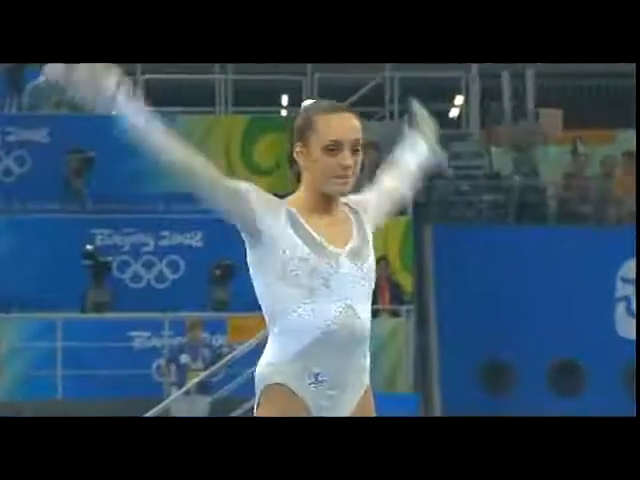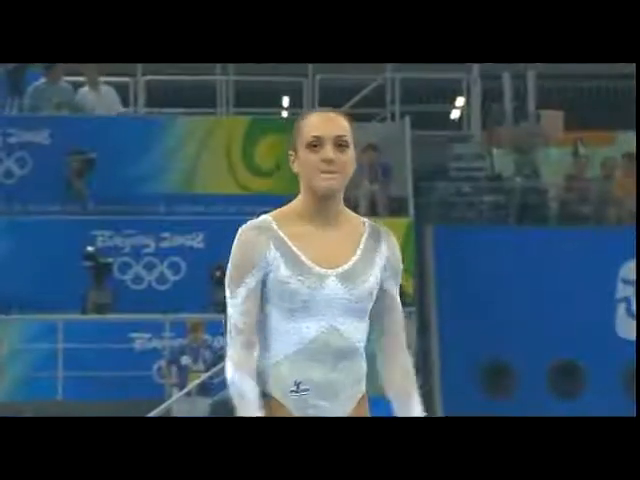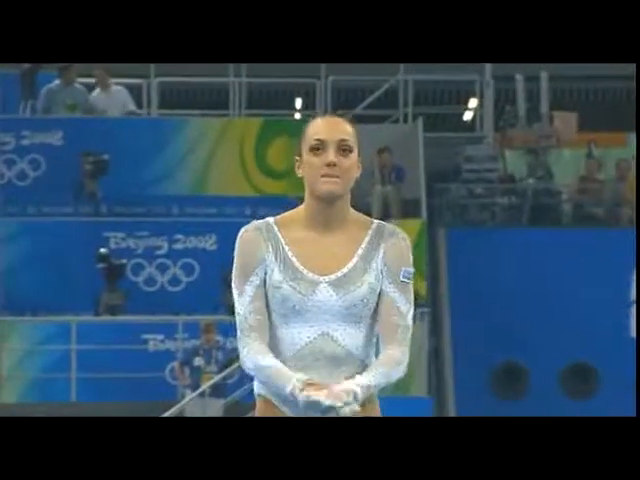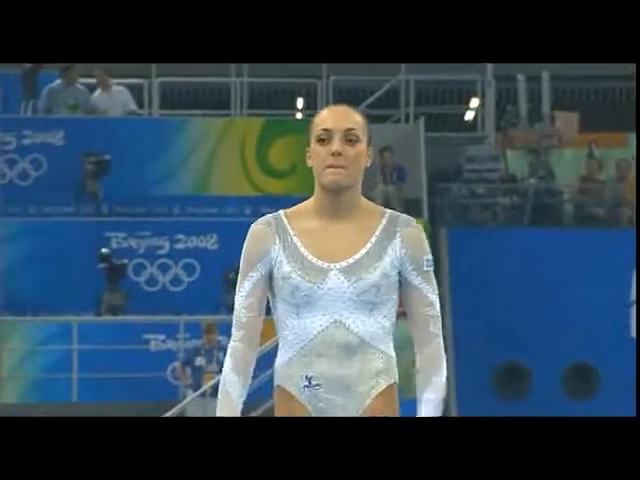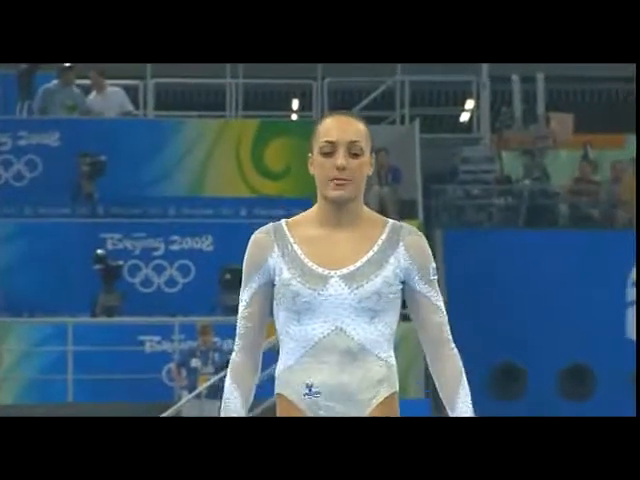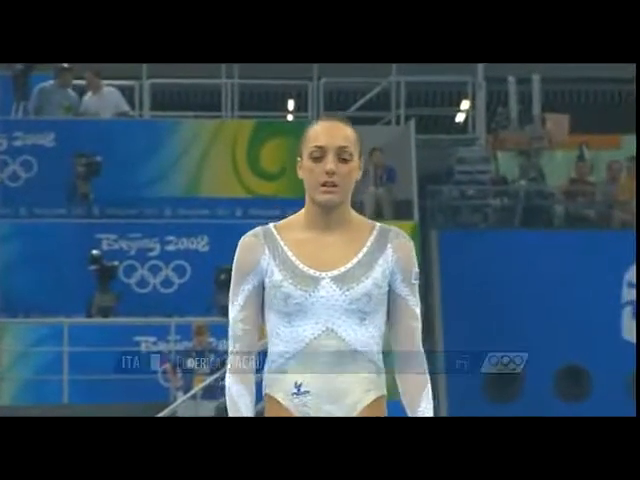
dt=0.3s
person 1, frame 1
left shoulder: (358, 216)
right shoulder: (262, 214)
left elbow: (394, 182)
left wrist: (420, 144)
left hip: (356, 402)
right hip: (291, 401)
person 1, frame 2
left shoulder: (380, 244)
right shoulder: (258, 238)
left elbow: (393, 350)
right elbow: (241, 349)
left wrist: (412, 415)
right wrist: (251, 417)
left hip: (350, 408)
right hip: (280, 408)
person 1, frame 3
left shoulder: (389, 245)
right shoulder: (258, 240)
left elbow: (396, 351)
right elbow: (251, 348)
left wrist: (351, 392)
right wrist: (301, 387)
left hip: (355, 410)
right hip: (284, 409)
person 1, frame 4
left shoulder: (403, 235)
right shoulder: (268, 235)
left elbow: (430, 340)
right elbow: (242, 341)
left wrist: (428, 415)
right wrist: (226, 415)
left hip: (373, 409)
right hip: (297, 408)
person 1, frame 5
left shoulder: (405, 244)
right shoulder: (269, 243)
left elbow: (440, 346)
right elbow: (246, 350)
left wrist: (463, 414)
right wrist: (231, 414)
left hip: (377, 411)
right hip: (298, 410)
person 1, frame 6
left shoulder: (393, 247)
right shoulder: (258, 247)
left elbow: (410, 351)
right elbow: (239, 354)
left hip: (363, 411)
right hip: (286, 411)
